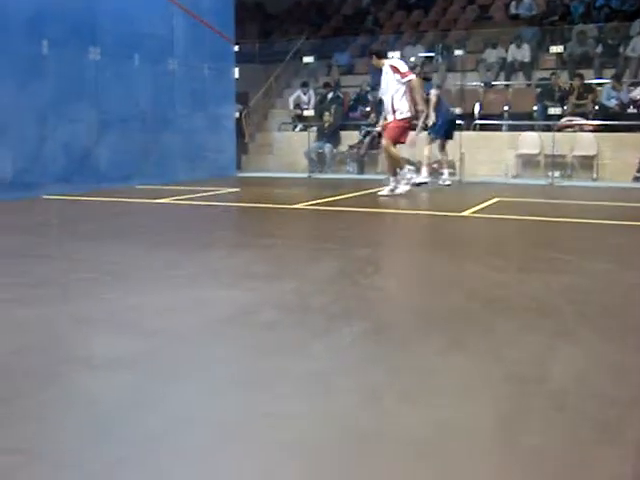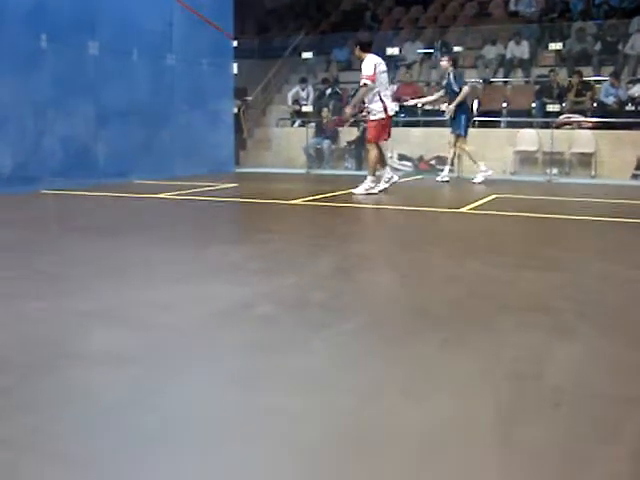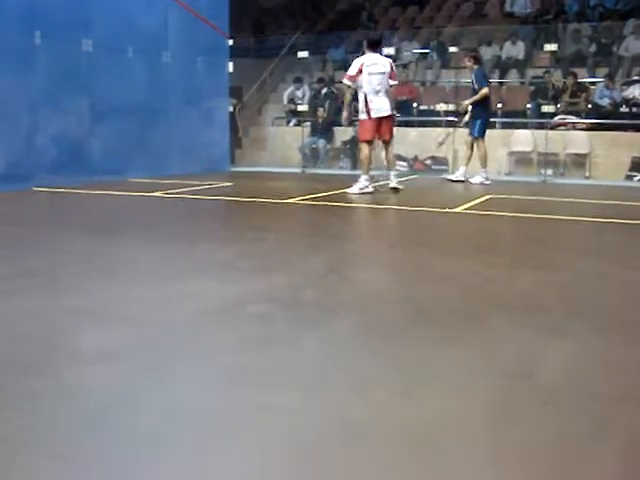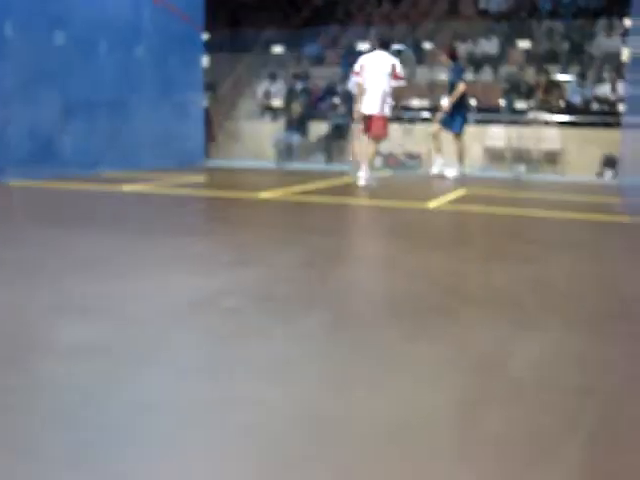
dt=0.5s
person 1, frame 1
left shoulder: (394, 64)
right shoulder: (385, 72)
left elbow: (413, 80)
left wrist: (419, 102)
right wrist: (383, 119)
left hip: (401, 115)
right hip: (392, 116)
left knee: (386, 144)
right knee: (387, 147)
left ankle: (404, 176)
right ankle: (394, 184)
person 1, frame 2
left shoulder: (368, 63)
right shoulder: (377, 60)
left elbow: (365, 87)
left wrist: (351, 106)
left hip: (378, 111)
right hip: (383, 109)
left knee: (371, 145)
right knee: (376, 145)
left ankle: (371, 183)
right ankle: (388, 174)
person 1, frame 3
left shoulder: (359, 62)
right shoulder: (388, 62)
left elbow: (350, 87)
right elbow: (391, 88)
left wrist: (346, 109)
right wrist: (390, 106)
left hip: (368, 111)
right hip: (386, 109)
left knee: (365, 144)
right knee: (387, 145)
left ankle: (365, 182)
right ankle: (393, 179)
person 1, frame 4
left shoulder: (364, 59)
right shoulder: (393, 62)
left elbow: (357, 83)
right elbow: (396, 86)
left wrist: (357, 105)
right wrist: (395, 105)
left hip: (366, 106)
right hip: (381, 108)
left knee: (369, 139)
right knee: (373, 141)
left ankle: (363, 171)
right ankle: (365, 174)
person 2, frame 1
left shoulder: (427, 86)
right shoulder: (431, 86)
left elbow: (434, 93)
left wrist: (431, 112)
left hip: (442, 117)
right hip: (449, 118)
left knee: (428, 145)
right knee: (441, 148)
left ankle: (424, 174)
right ankle: (445, 176)
person 2, frame 2
left shoulder: (456, 73)
right shoulder: (448, 78)
left elbow: (466, 89)
right elbow: (438, 95)
left wrist: (454, 104)
right wrist: (418, 100)
left hip: (462, 113)
right hip: (456, 114)
left knee: (461, 143)
right knee: (452, 143)
left ankle: (483, 169)
right ankle: (445, 173)
person 2, frame 3
left shoulder: (478, 72)
right shoulder: (477, 73)
left elbow: (486, 91)
left wrist: (469, 101)
right wrist: (469, 113)
left hip: (481, 114)
right hip: (477, 114)
left knee: (479, 142)
right knee: (470, 143)
left ankle: (484, 175)
right ankle: (461, 173)
person 2, frame 4
left shoulder: (456, 68)
right shoulder: (453, 69)
left elbow: (462, 86)
left wrist: (449, 103)
right wrist: (445, 106)
left hip: (457, 109)
right hip: (451, 109)
left knee: (457, 137)
right knee: (436, 131)
left ankle: (459, 168)
right ankle: (439, 163)
